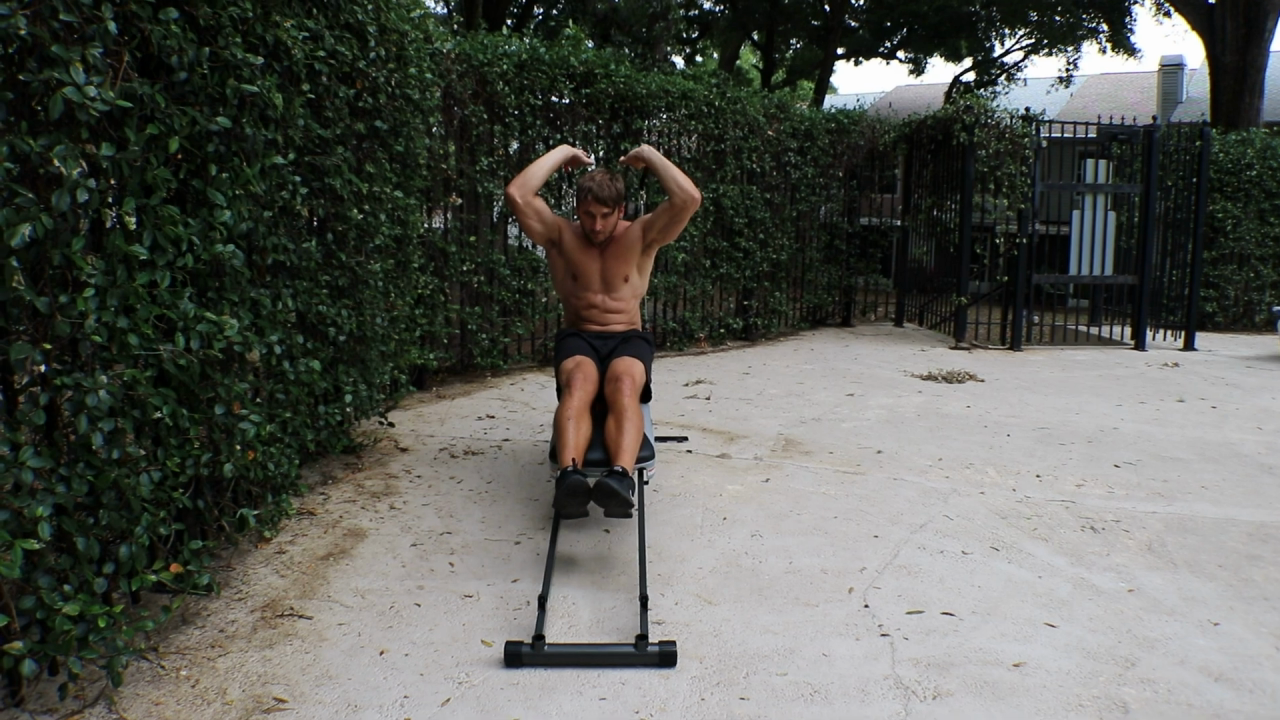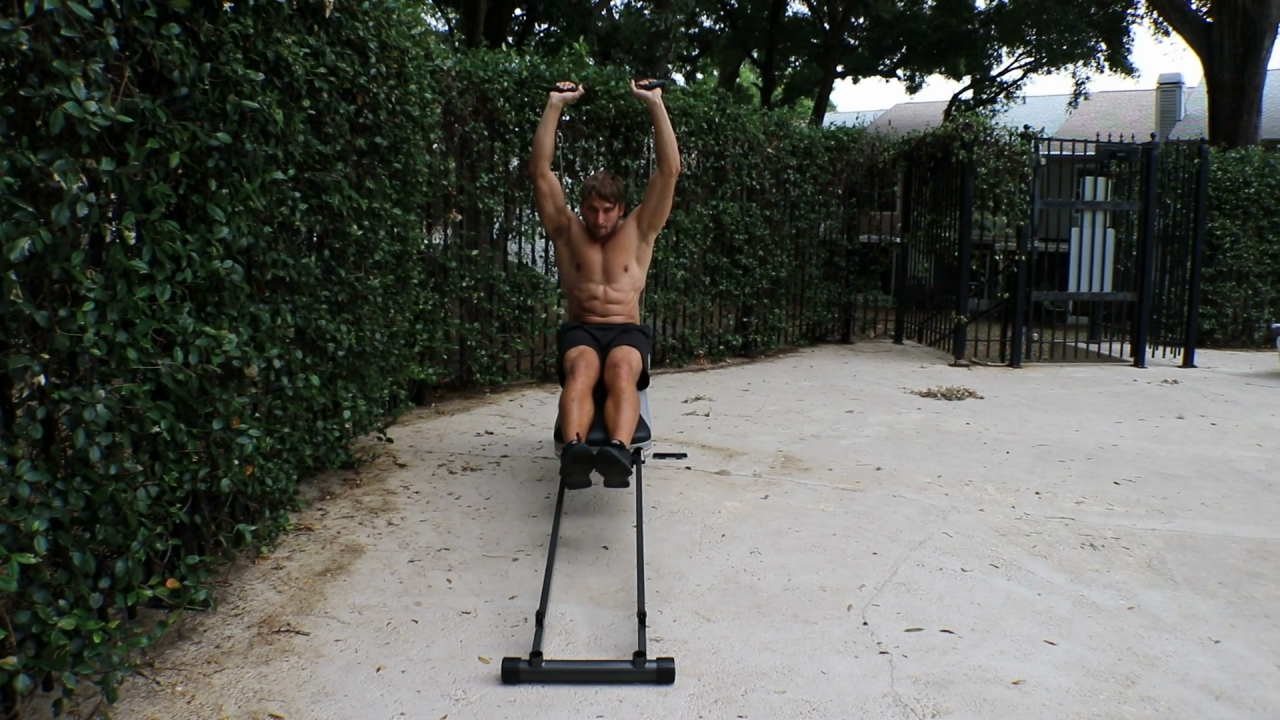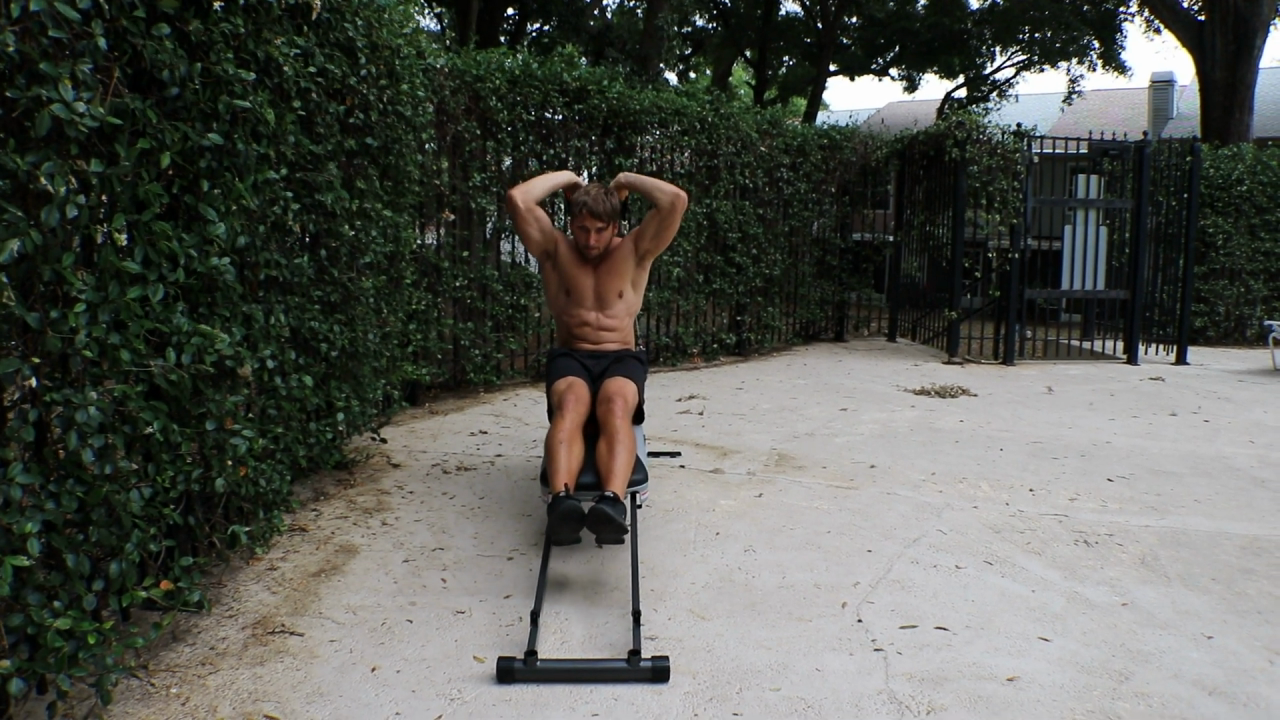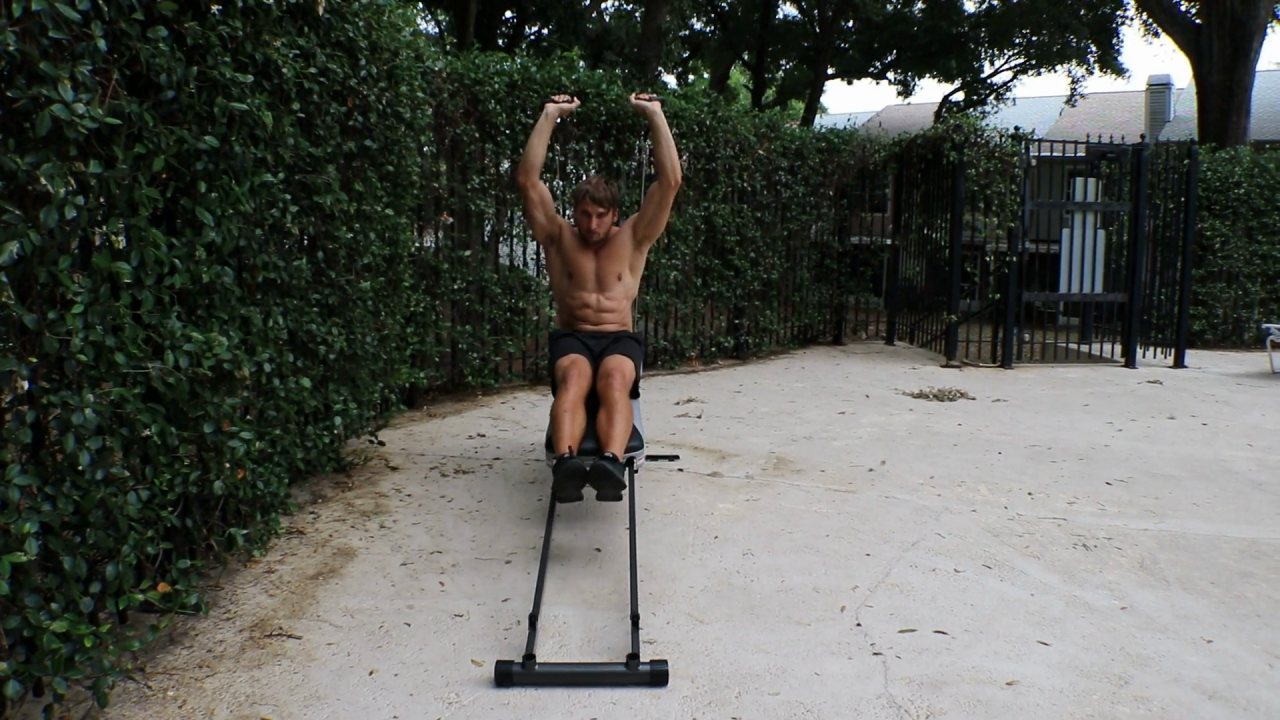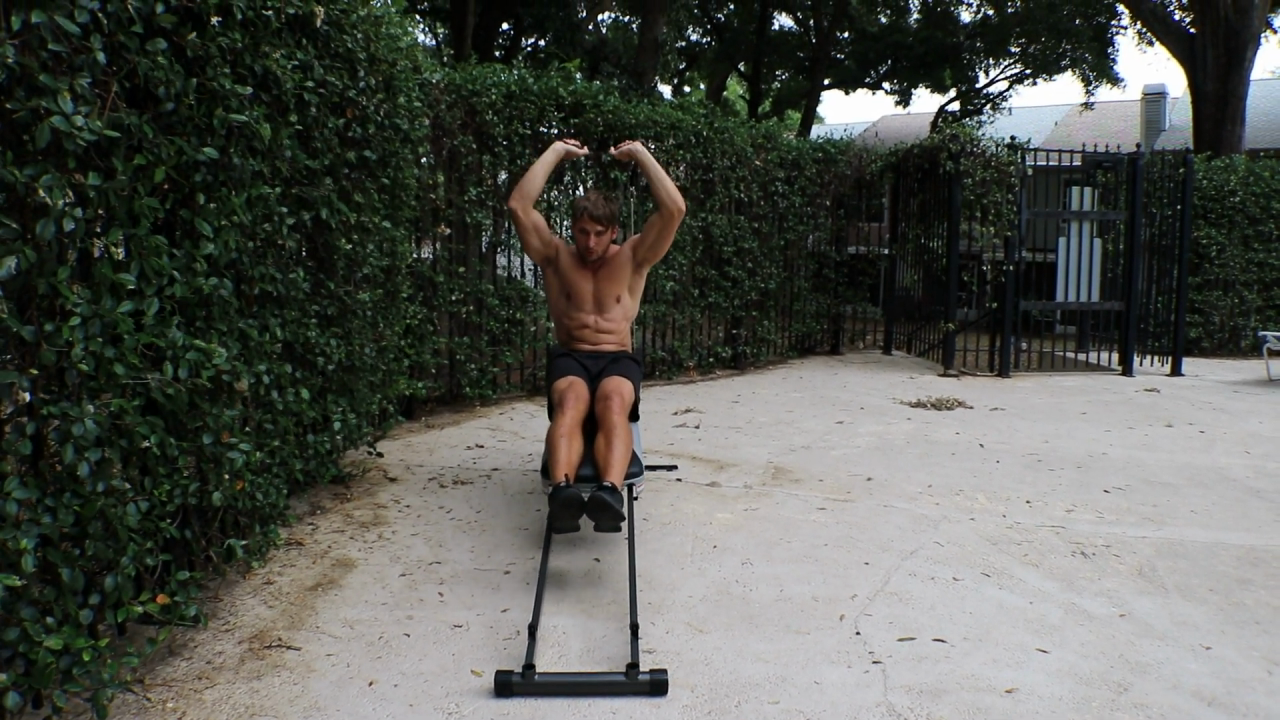
dt=1s
person 1, frame 1
left shoulder: (641, 235)
right shoulder: (559, 234)
left elbow: (689, 199)
right elbow: (516, 195)
left wrist: (649, 155)
right wrist: (563, 154)
left hip: (629, 338)
right hip: (578, 337)
left knee: (623, 385)
right knee: (578, 384)
left ankle: (621, 477)
right ankle: (569, 476)
person 1, frame 2
left shoulder: (639, 232)
right shoulder: (566, 231)
left elbow: (669, 171)
right elbow: (540, 172)
left wrist: (655, 104)
right wrist: (554, 105)
left hip: (627, 332)
right hip: (580, 331)
left knee: (620, 370)
right knee: (582, 368)
left ankle: (618, 450)
right ankle: (574, 450)
person 1, frame 3
left shoulder: (635, 252)
right shoulder: (554, 249)
left elbow: (676, 200)
right elbow: (516, 200)
left wrist: (627, 180)
right wrist: (566, 178)
left hip: (622, 357)
right hip: (570, 356)
left knee: (615, 405)
right knee: (570, 404)
left ankle: (612, 502)
right ankle: (561, 501)
person 1, frame 4
left shoulder: (633, 238)
right shoulder: (558, 237)
left elbow: (670, 181)
right elbow: (527, 180)
left wrist: (655, 115)
right wrist: (550, 115)
left hip: (621, 339)
right hip: (571, 338)
left knee: (614, 379)
right knee: (574, 378)
left ankle: (612, 463)
right ankle: (565, 463)
person 1, frame 5
left shoulder: (633, 258)
right shoulder: (556, 257)
left elbow: (675, 210)
right elbow: (518, 207)
left wrist: (639, 154)
right wrist: (557, 151)
left hip: (619, 359)
right hip: (569, 357)
left knee: (613, 402)
right knee: (570, 402)
left ankle: (610, 493)
right ankle: (561, 491)
